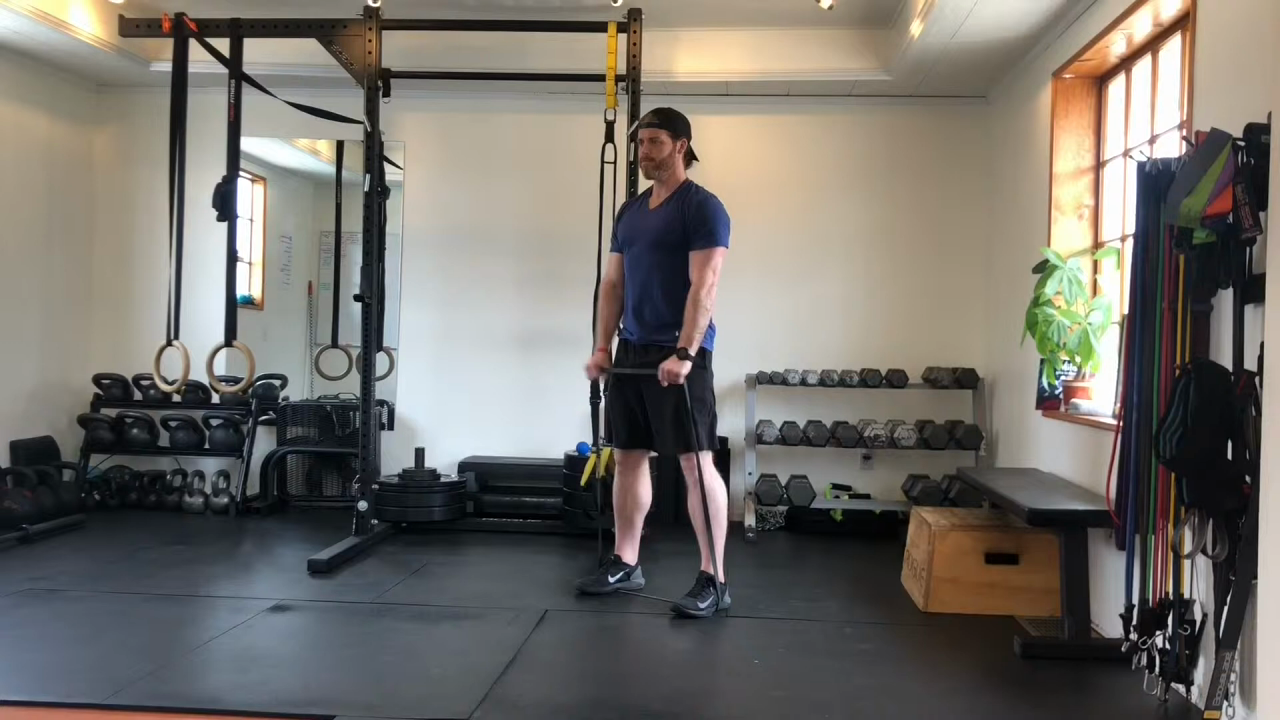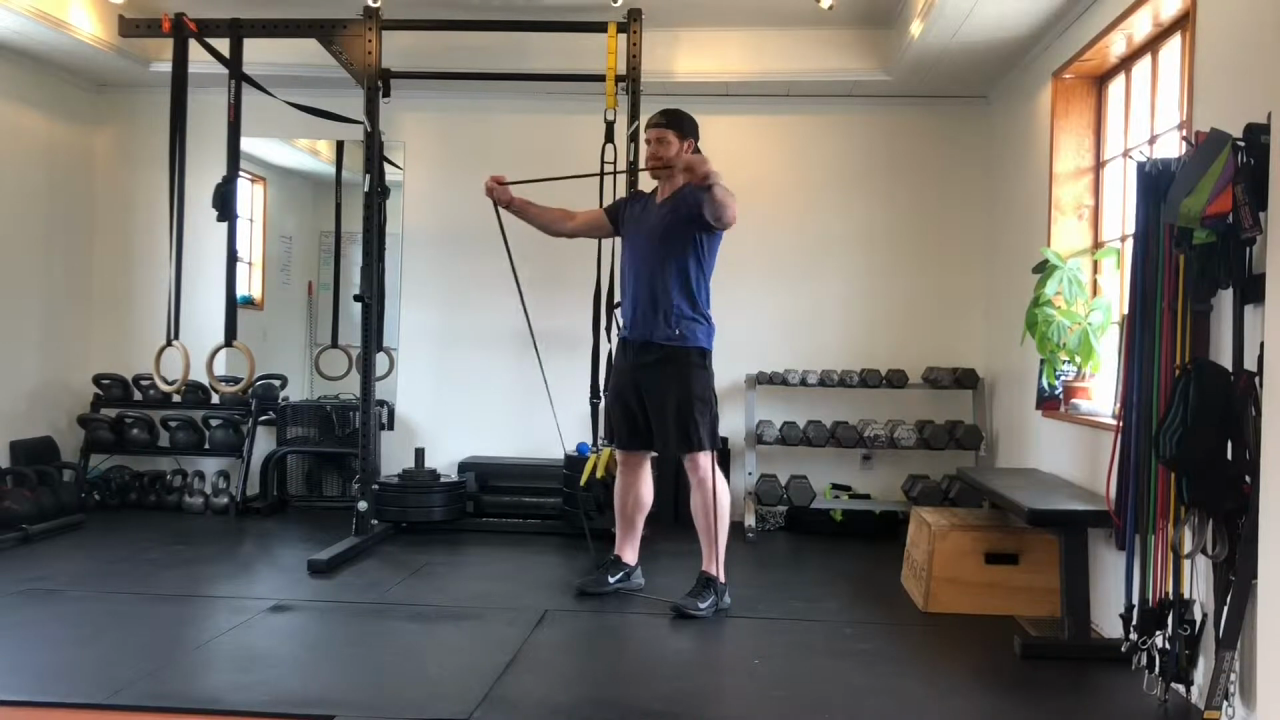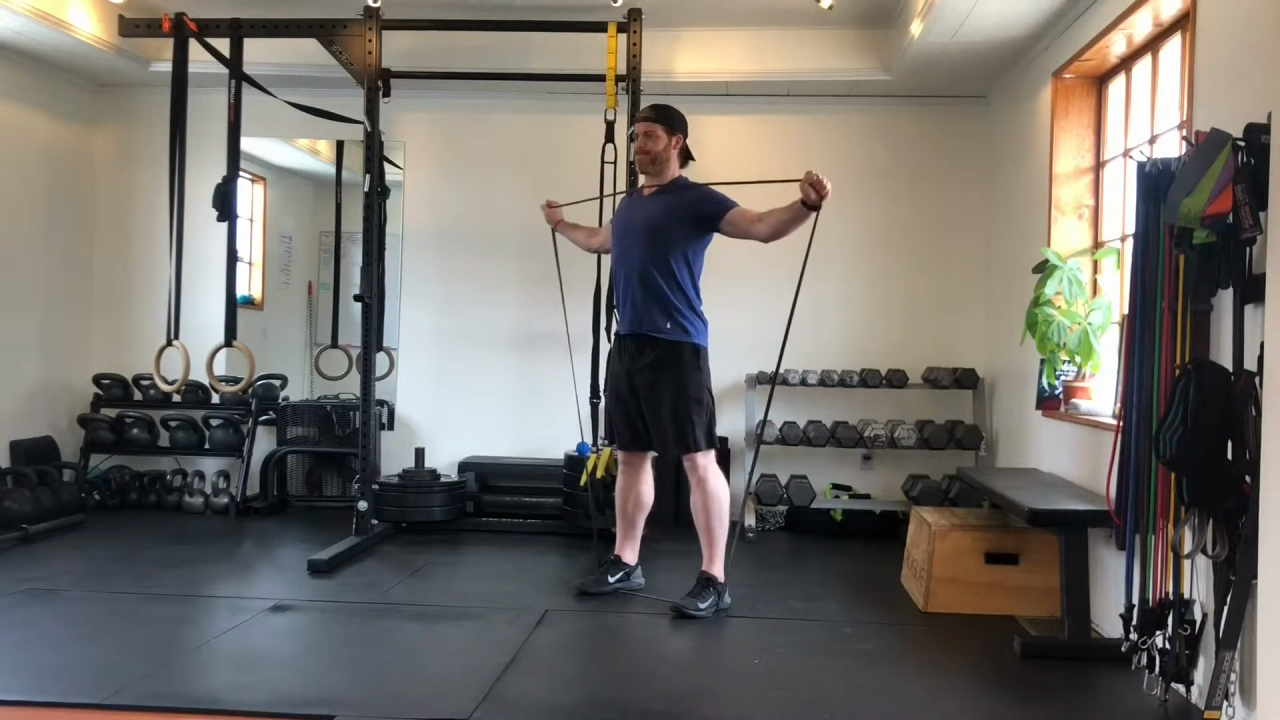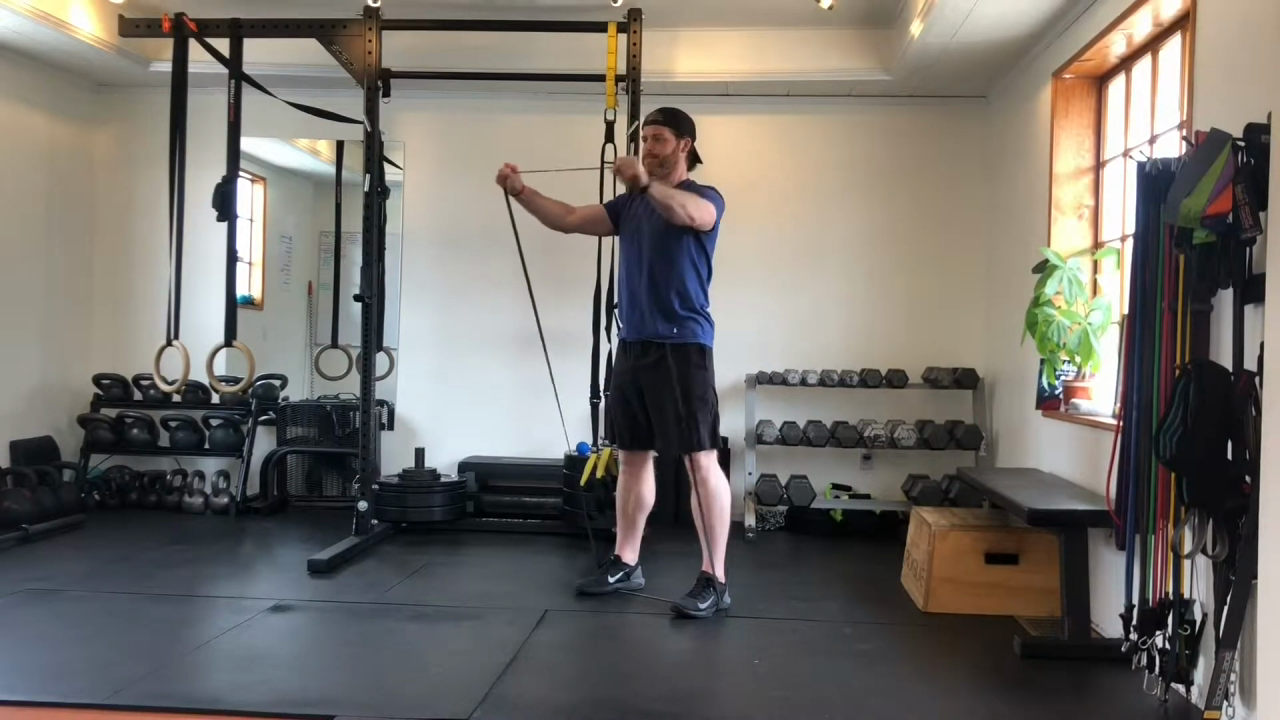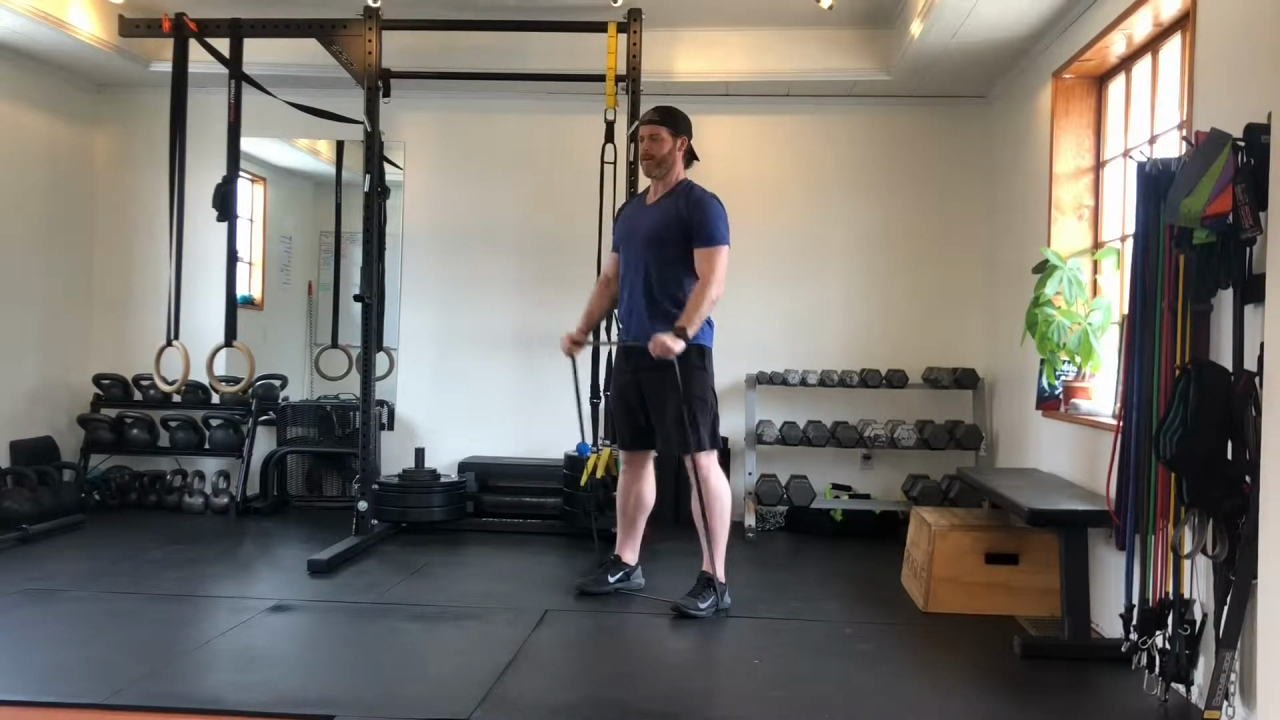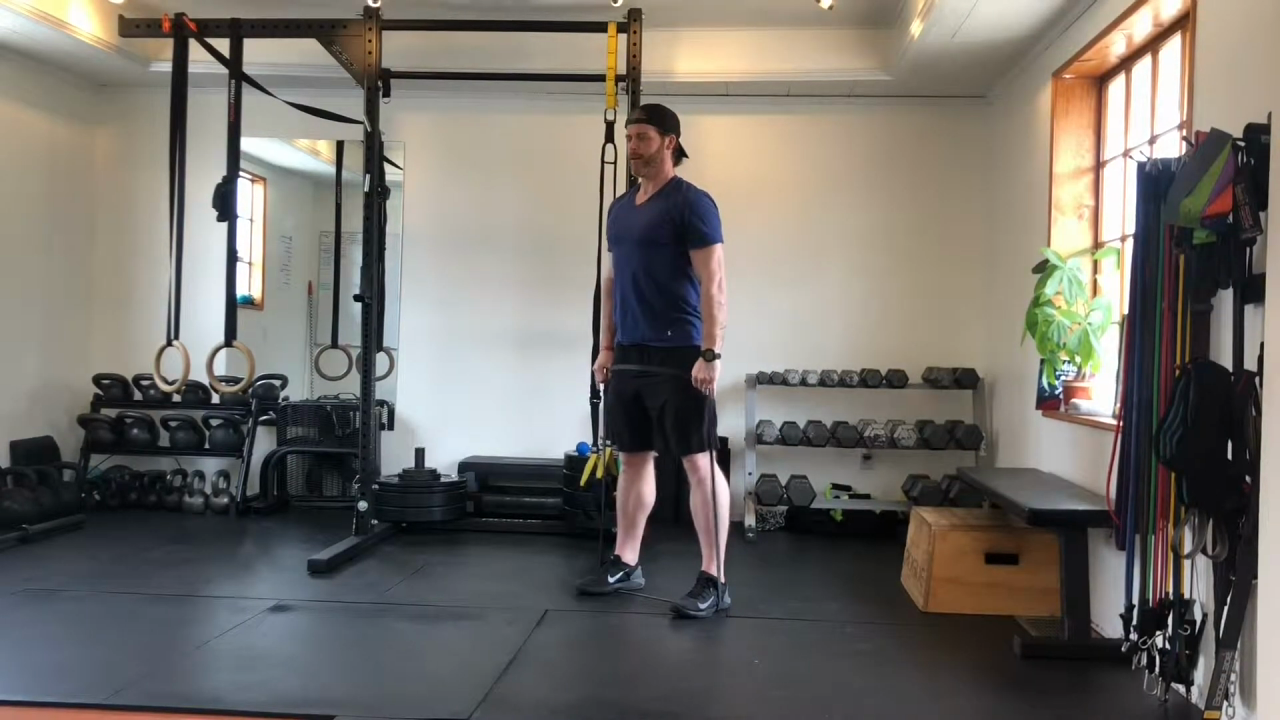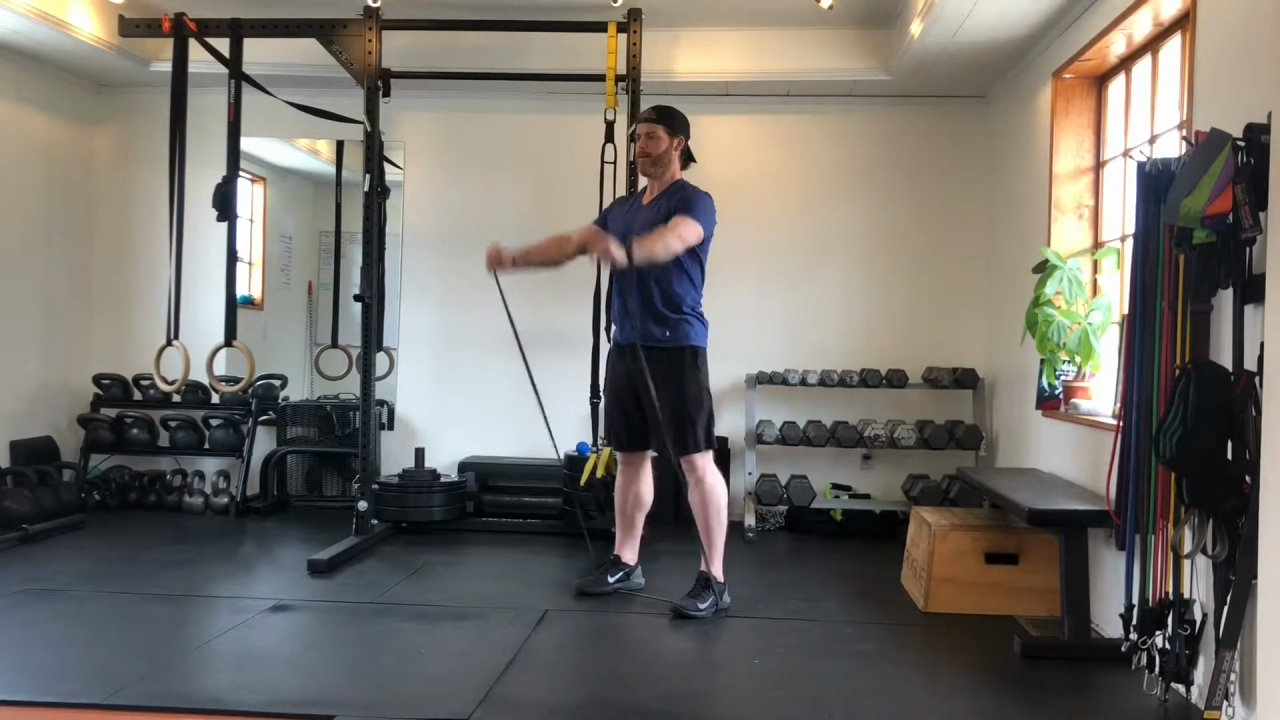
dt=0.7s
person 1, frame 1
left shoulder: (702, 207)
right shoulder: (630, 210)
left elbow: (703, 286)
right elbow: (613, 282)
left wrist: (686, 352)
right wrist: (601, 344)
left hip: (680, 355)
right hip: (632, 350)
left knee: (695, 462)
right knee: (627, 458)
left ankle: (713, 579)
right ankle: (624, 562)
person 1, frame 2
left shoulder: (701, 201)
right shoulder: (633, 207)
left elbow: (725, 214)
right elbow: (569, 224)
left wrist: (709, 178)
right wrist: (511, 202)
left hip: (682, 348)
right hip: (632, 347)
left knee: (699, 462)
right knee: (630, 457)
left ankle: (714, 579)
right ankle: (626, 562)
person 1, frame 3
left shoulder: (696, 200)
right shoulder: (630, 203)
left elbow: (761, 227)
right elbow: (602, 240)
left wrist: (807, 205)
right wrist: (561, 225)
left hip: (675, 346)
right hip: (627, 345)
left knee: (698, 460)
right knee: (630, 457)
left ankle: (713, 579)
right ankle: (624, 563)
person 1, frame 4
left shoulder: (698, 196)
right shoulder: (630, 206)
left elbow: (691, 213)
right elbow: (569, 219)
left wrist: (647, 180)
right wrist: (520, 191)
left hip: (682, 346)
right hip: (632, 346)
left knee: (700, 460)
right knee: (632, 458)
left ankle: (714, 579)
right ankle: (625, 563)
person 1, frame 5
left shoulder: (701, 205)
right shoulder: (630, 209)
left elbow: (712, 278)
right elbow: (611, 278)
left wrist: (681, 334)
right wrist: (584, 329)
left hip: (679, 352)
right hip: (632, 351)
left knee: (701, 459)
right knee: (634, 457)
left ankle: (715, 580)
right ankle: (625, 563)
person 1, frame 6
left shoulder: (691, 203)
right shoulder: (620, 208)
left elbow: (712, 283)
left wrist: (709, 353)
right wrist: (607, 347)
left hip: (677, 354)
right hip: (630, 353)
left knee: (698, 462)
right knee: (633, 458)
left ankle: (713, 579)
right ankle: (625, 563)
person 1, frame 7
left shoulder: (694, 202)
right shoulder: (621, 209)
left elbow: (669, 240)
right elbow: (569, 244)
left wrist: (624, 252)
right wrist: (514, 258)
left hip: (676, 348)
right hip: (625, 348)
left knee: (696, 460)
right knee: (630, 457)
left ankle: (713, 579)
right ankle: (625, 562)
